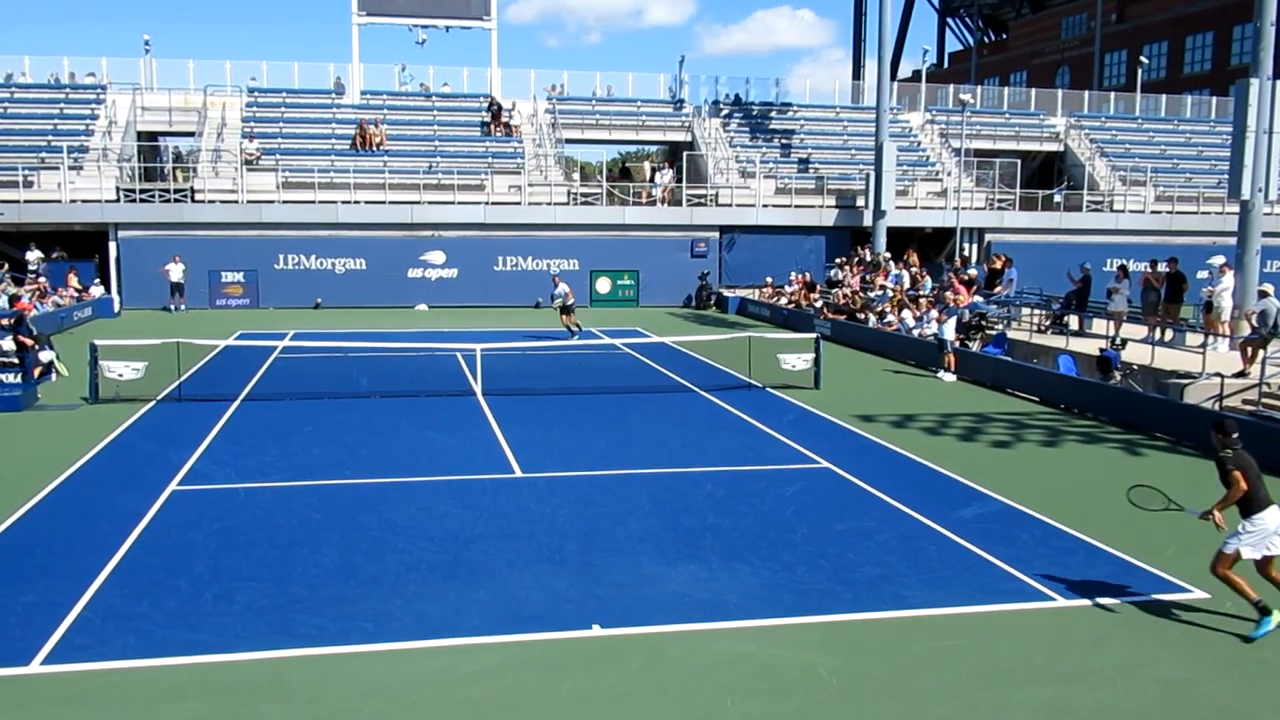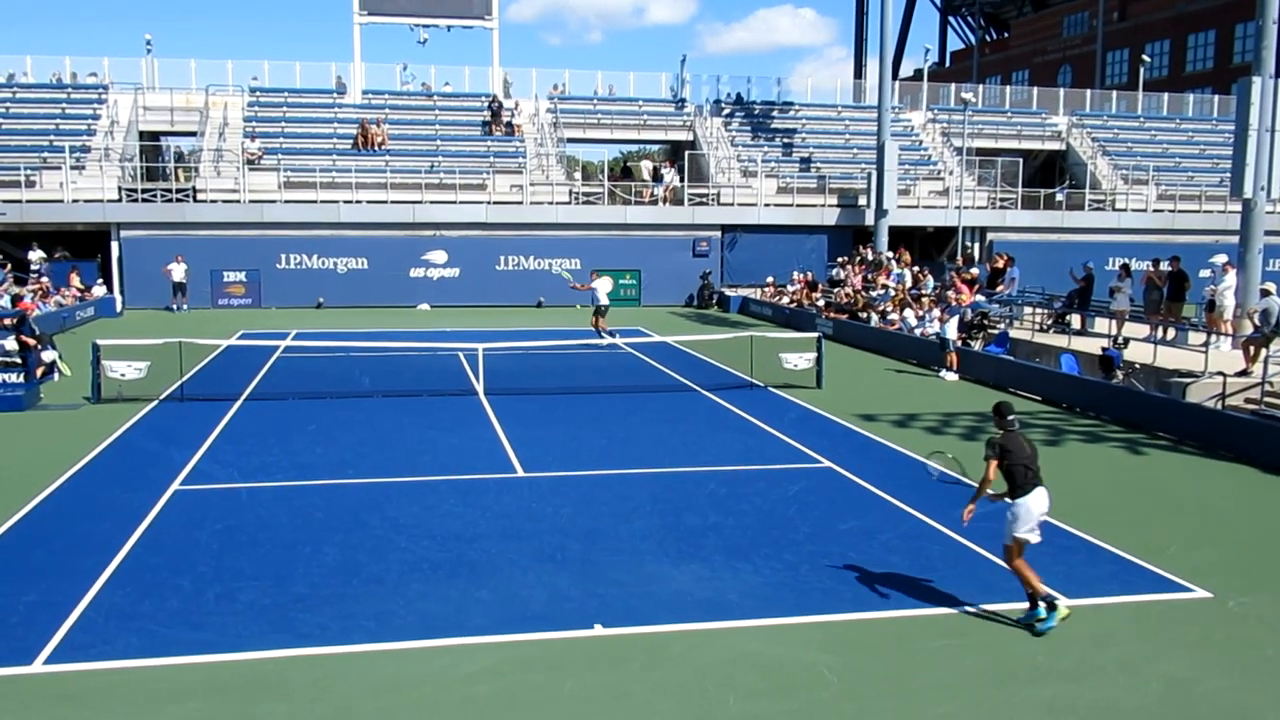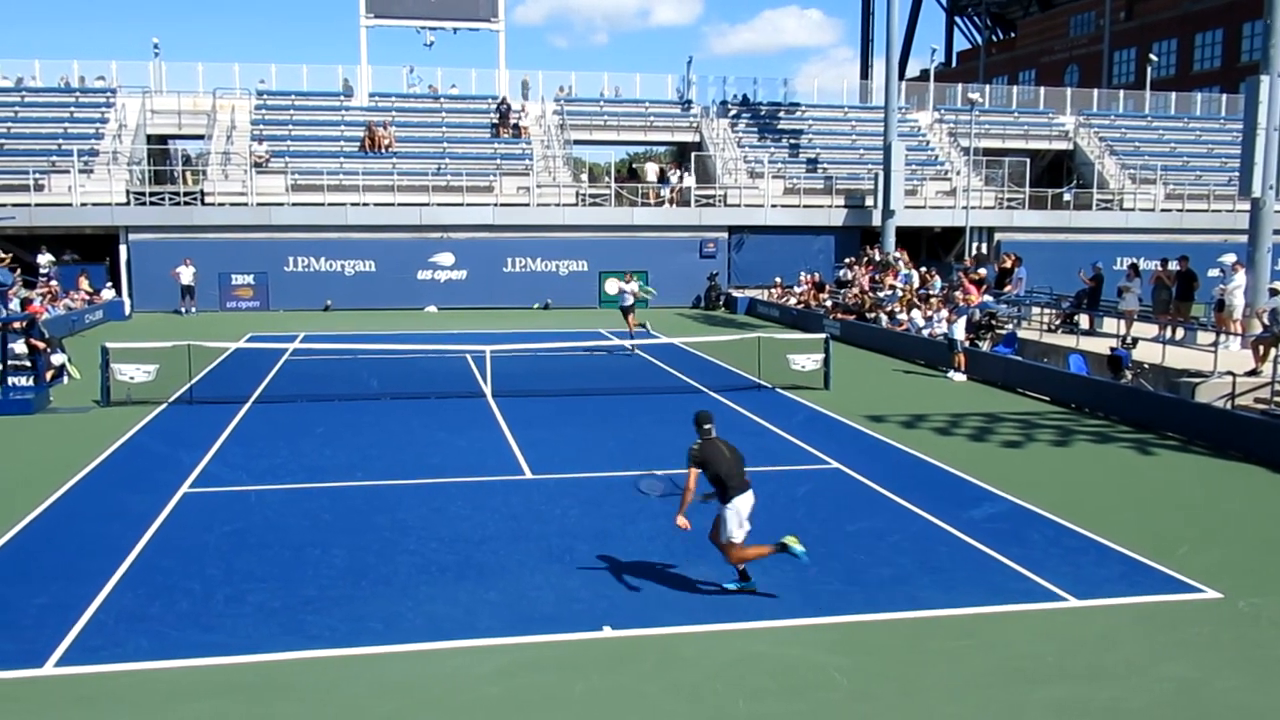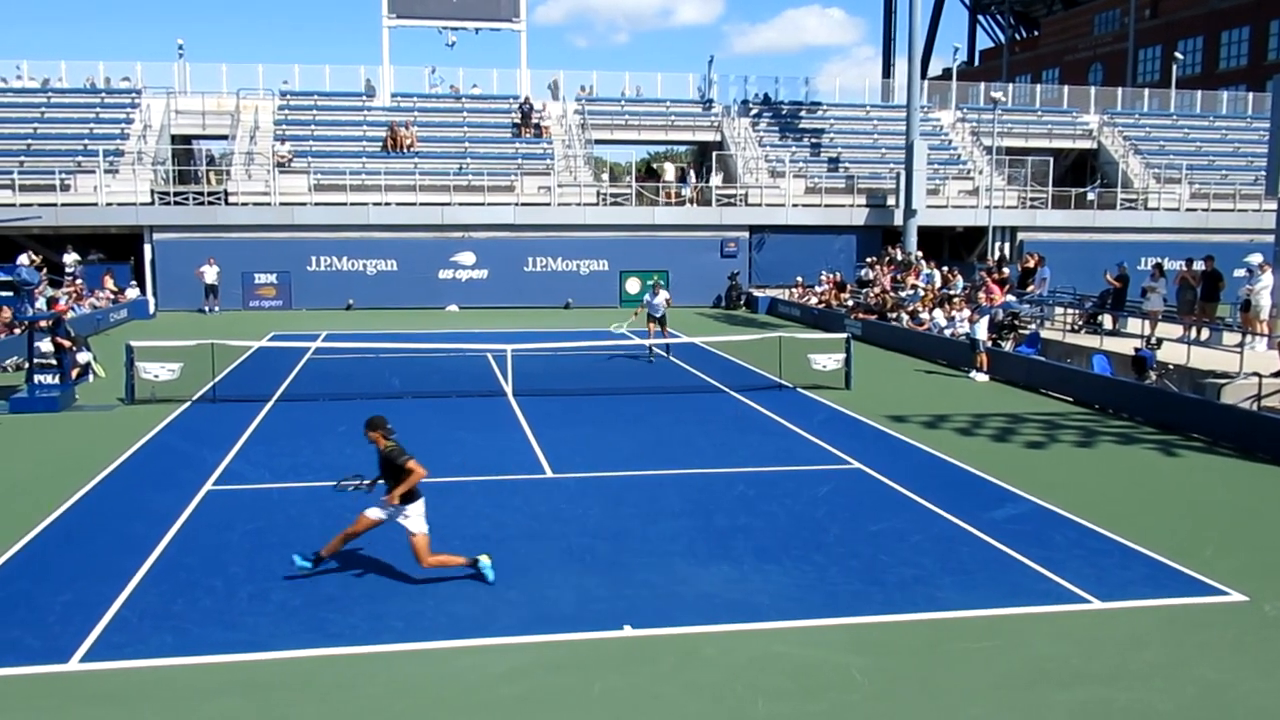
dt=0.5s
person 1, frame 1
left shoulder: (1225, 457)
right shoulder: (1243, 456)
left elbow: (1241, 487)
left wrist: (1215, 508)
right wrist: (1216, 510)
left hip: (1258, 521)
left knee: (1219, 569)
person 1, frame 2
left shoulder: (996, 441)
right shoulder: (1026, 441)
left elbow: (989, 476)
left wrist: (972, 502)
right wrist: (1005, 494)
left hip: (1025, 503)
right hip: (1040, 496)
left knee: (1013, 560)
right knee: (1015, 557)
left ankle: (1052, 606)
right ankle: (1035, 609)
person 1, frame 3
left shoulder: (695, 450)
right shoulder: (726, 445)
left elbow: (690, 486)
left wrist: (680, 514)
right wrist: (715, 494)
left hip: (735, 503)
right hip: (745, 495)
left knee: (735, 556)
right knee: (715, 538)
left ankle: (784, 546)
right ankle: (745, 579)
person 1, frame 4
left shoulder: (394, 452)
right shoulder: (383, 449)
left elbow: (421, 472)
left wrist: (397, 492)
left hip: (411, 507)
right hip: (393, 502)
left knee: (426, 562)
right knee: (351, 532)
left ankle: (477, 562)
right ankle: (316, 560)
